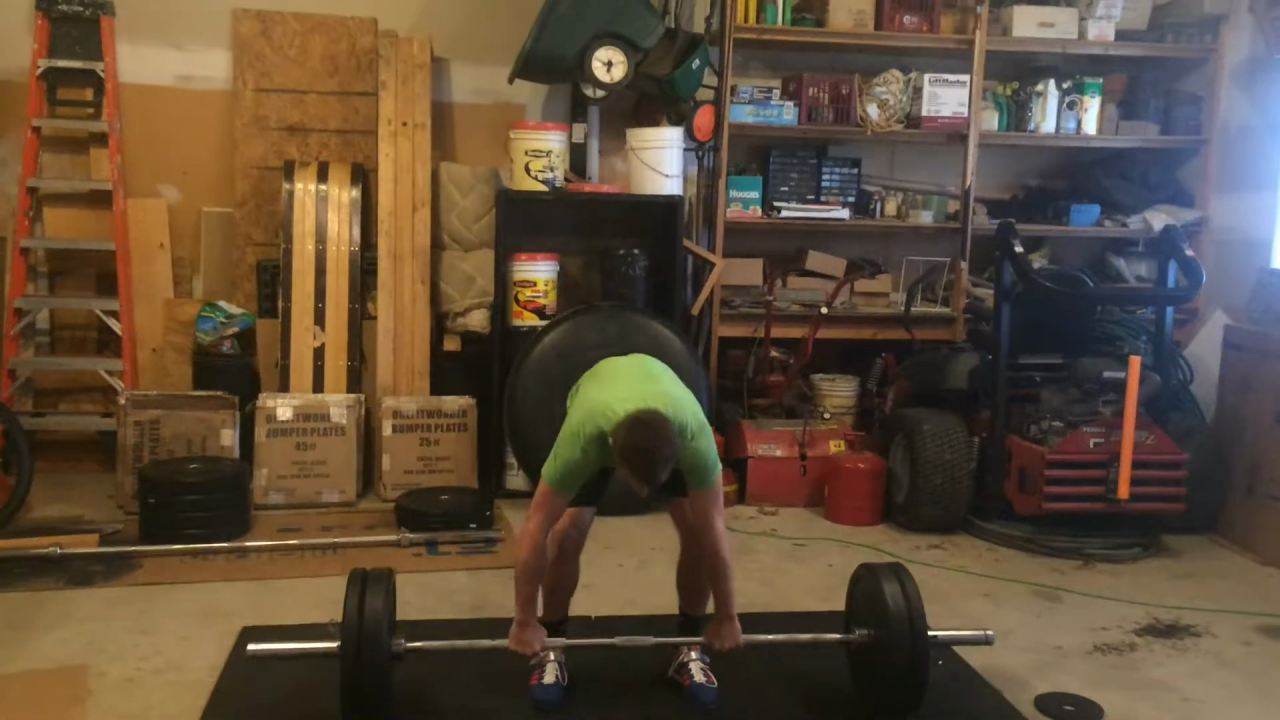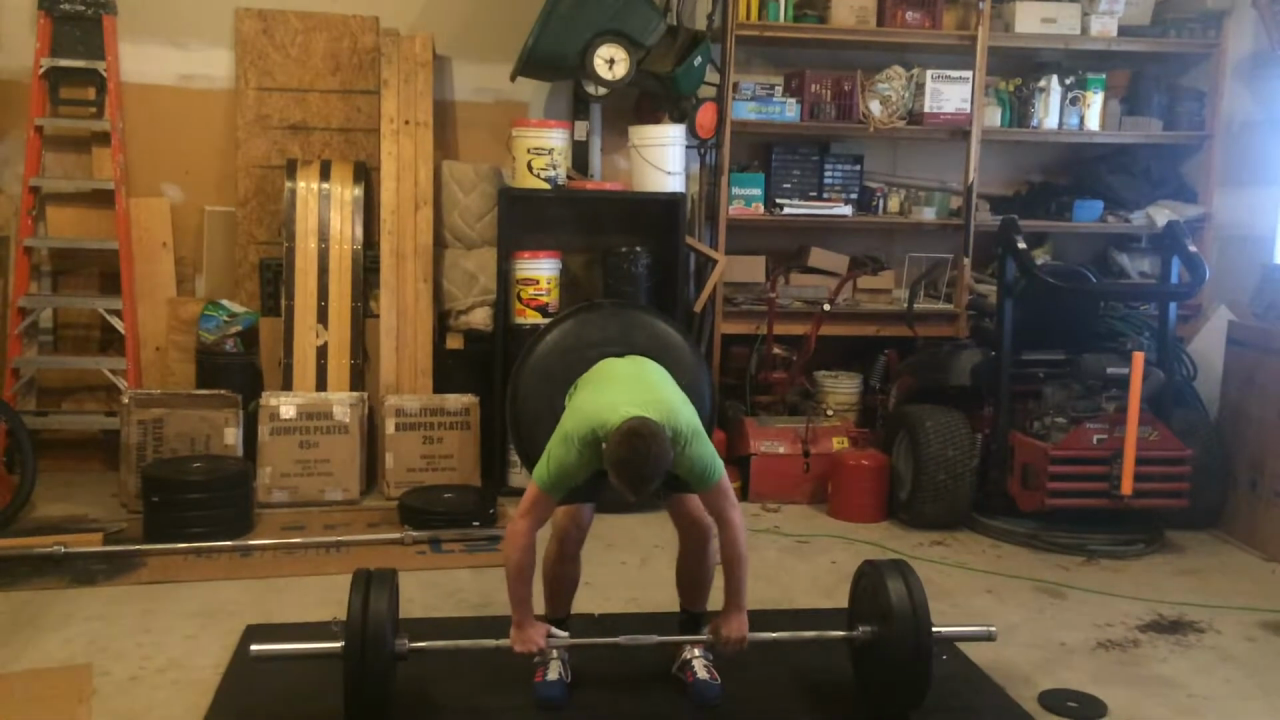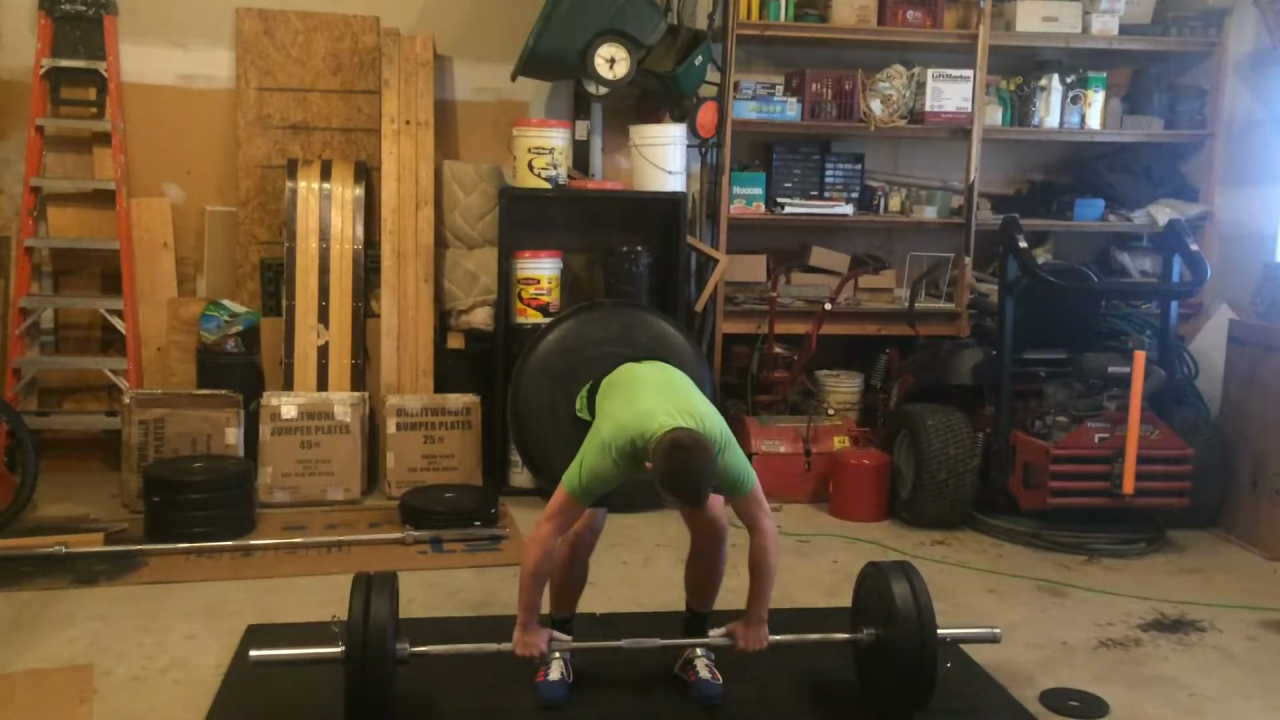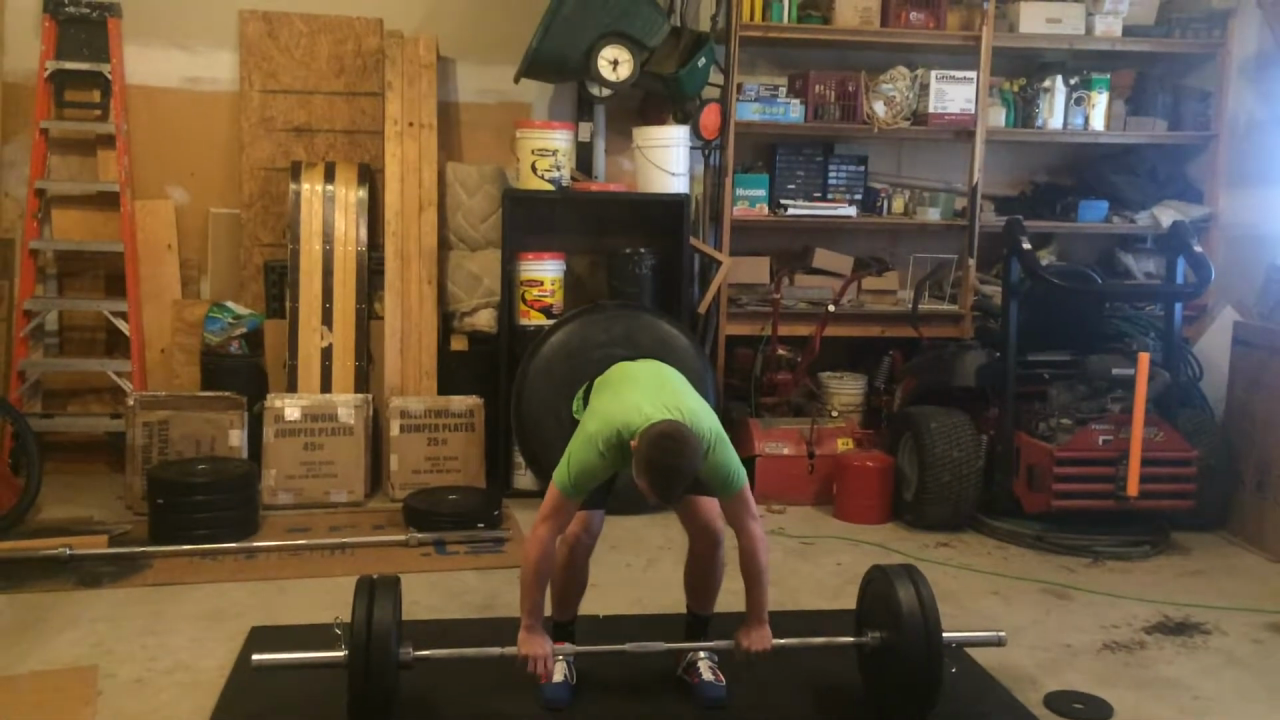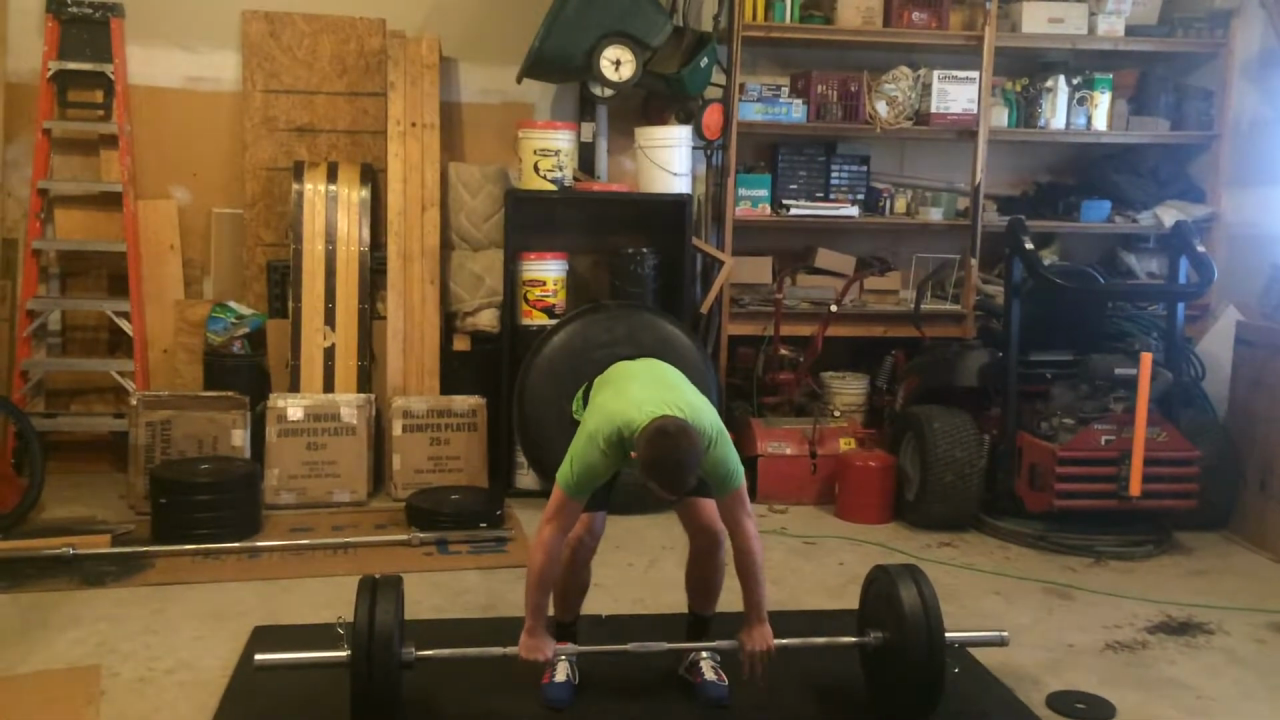
dt=0.7s
person 1, frame 1
left shoulder: (694, 434)
right shoulder: (584, 437)
left elbow: (713, 529)
right elbow: (537, 526)
left wrist: (726, 618)
right wrist: (525, 622)
right hip: (594, 411)
left knee: (696, 530)
right knee: (567, 534)
left ankle: (689, 649)
right ankle: (551, 649)
person 1, frame 2
left shoulder: (687, 439)
right shoulder: (575, 440)
left elbow: (731, 519)
right elbow: (521, 526)
left wrist: (735, 609)
right wrist: (522, 621)
right hip: (592, 415)
left knee: (699, 527)
right knee: (567, 531)
left ankle: (692, 645)
right ankle: (555, 649)
person 1, frame 3
left shoulder: (722, 448)
right shoulder: (610, 449)
left elbow: (764, 527)
right elbow: (546, 531)
left wrist: (756, 620)
right wrist: (526, 625)
left knee: (713, 529)
right knee: (579, 533)
left ankle: (695, 644)
right ankle: (559, 645)
person 1, frame 4
left shoulder: (711, 444)
right shoulder: (597, 443)
left elbow: (749, 527)
right elbow: (543, 531)
left wrist: (757, 622)
right wrist: (531, 628)
left knee: (709, 532)
right knee: (577, 537)
left ankle: (697, 648)
right ankle: (561, 648)
person 1, frame 5
left shoulder: (712, 440)
right shoulder: (598, 440)
left elbow: (743, 528)
right elbow: (552, 532)
left wrist: (757, 622)
right wrist: (534, 630)
left knee: (710, 533)
right knee: (580, 539)
left ankle: (698, 648)
right ankle: (564, 648)
